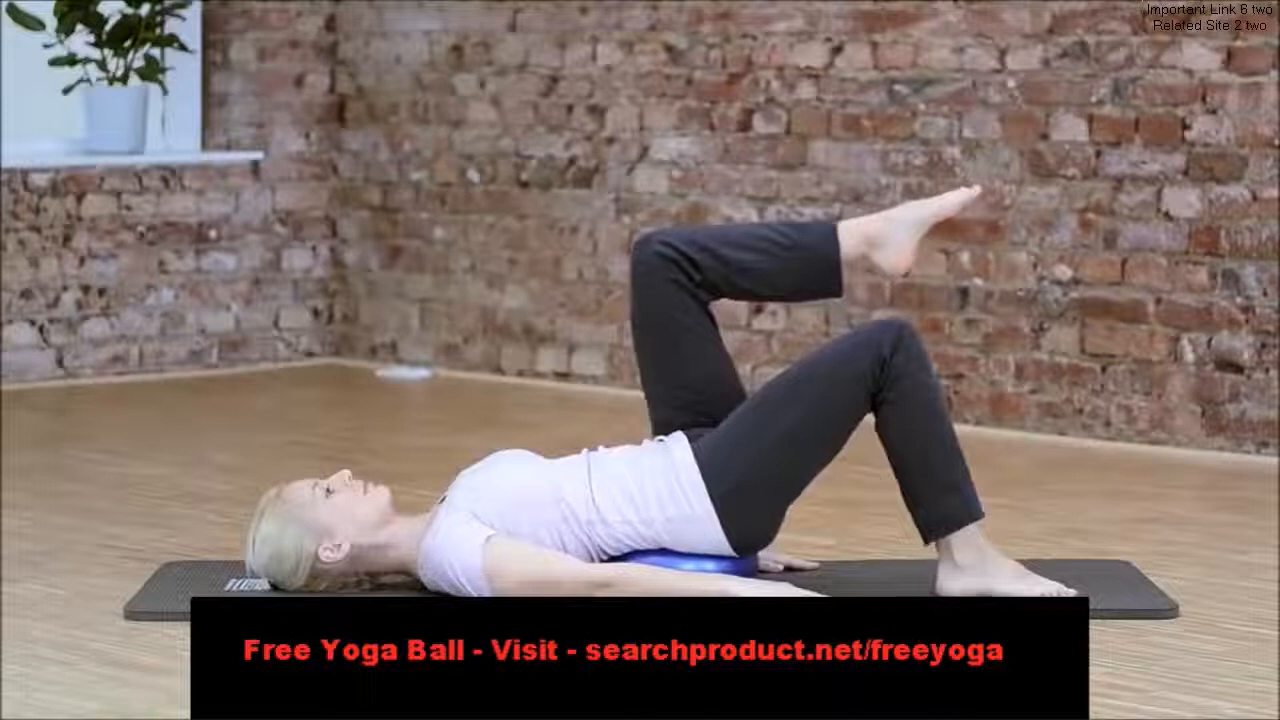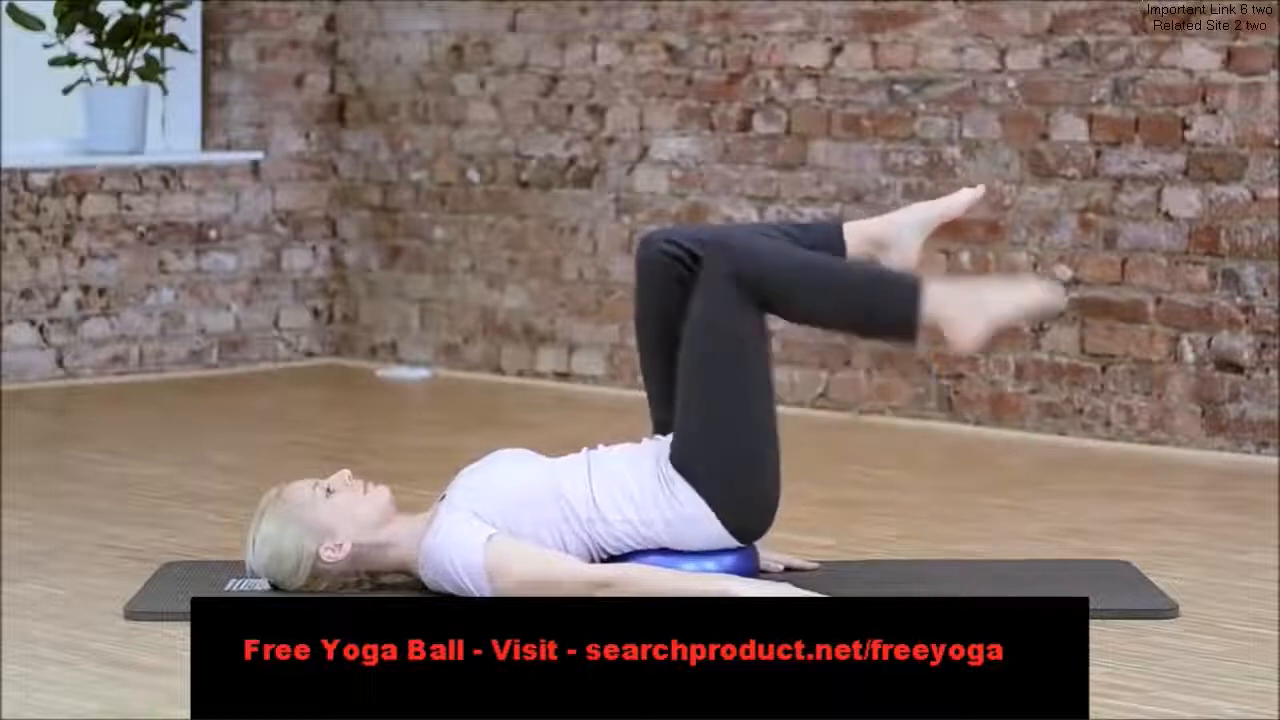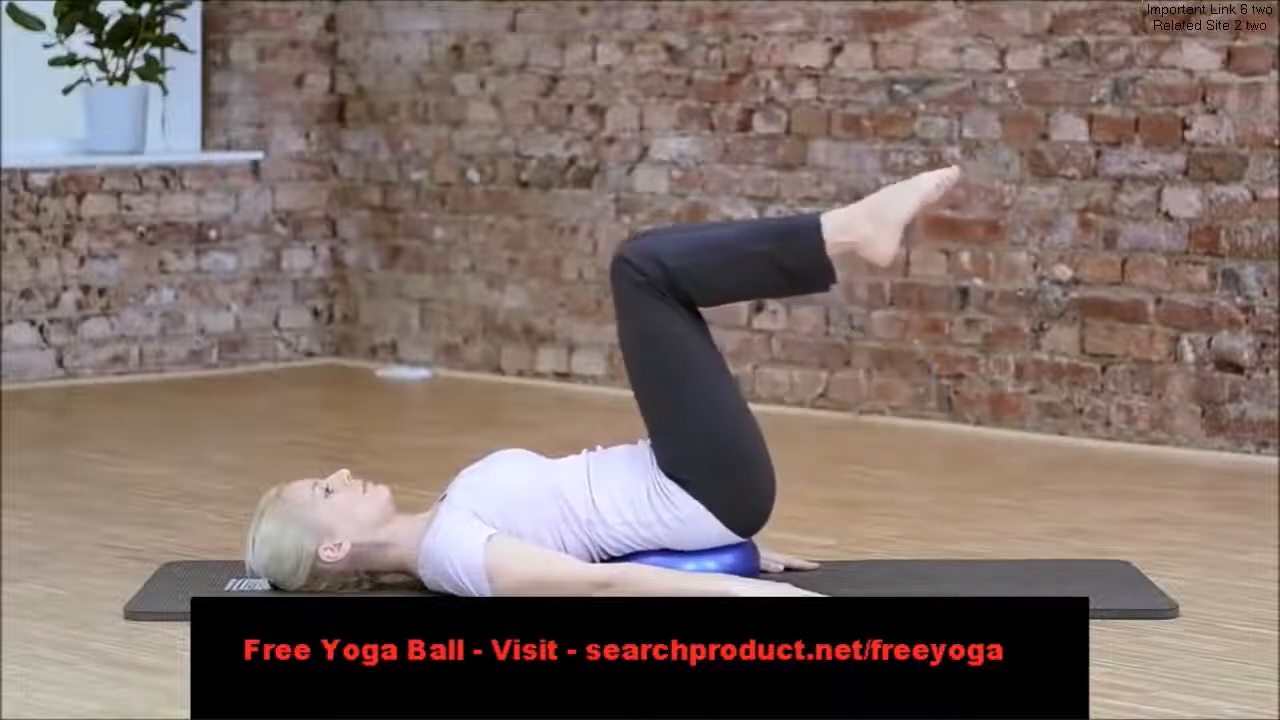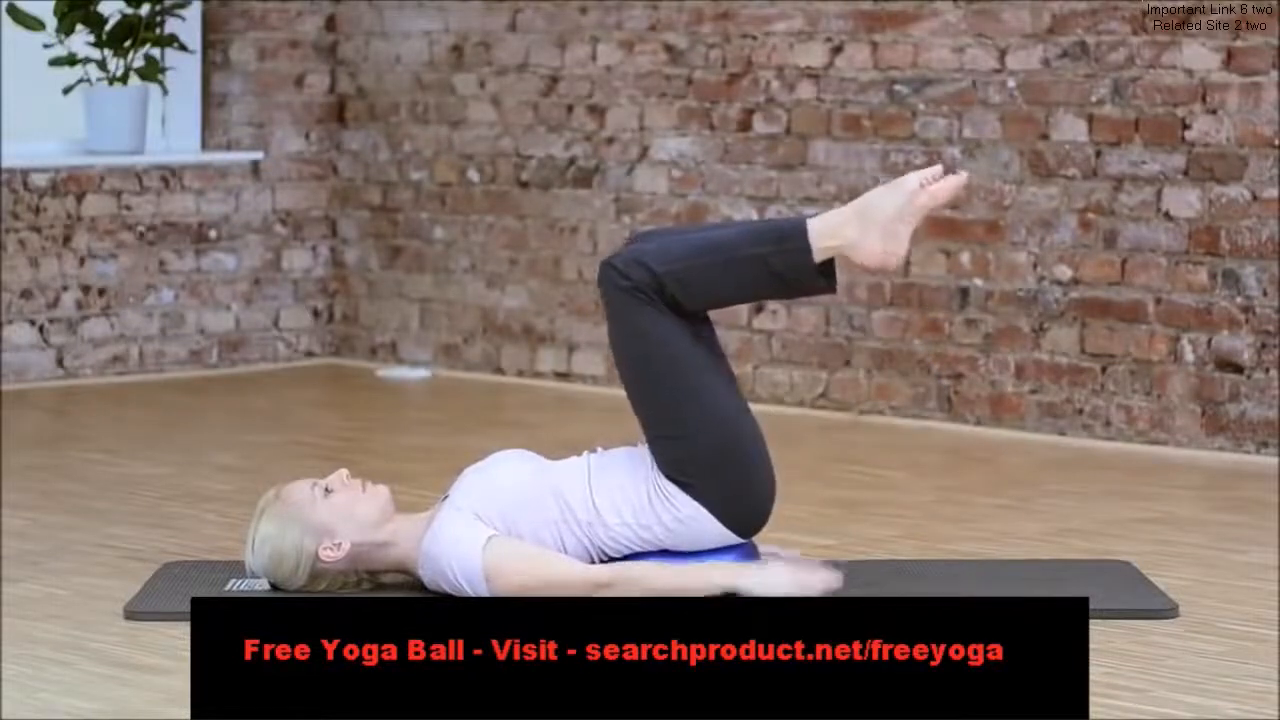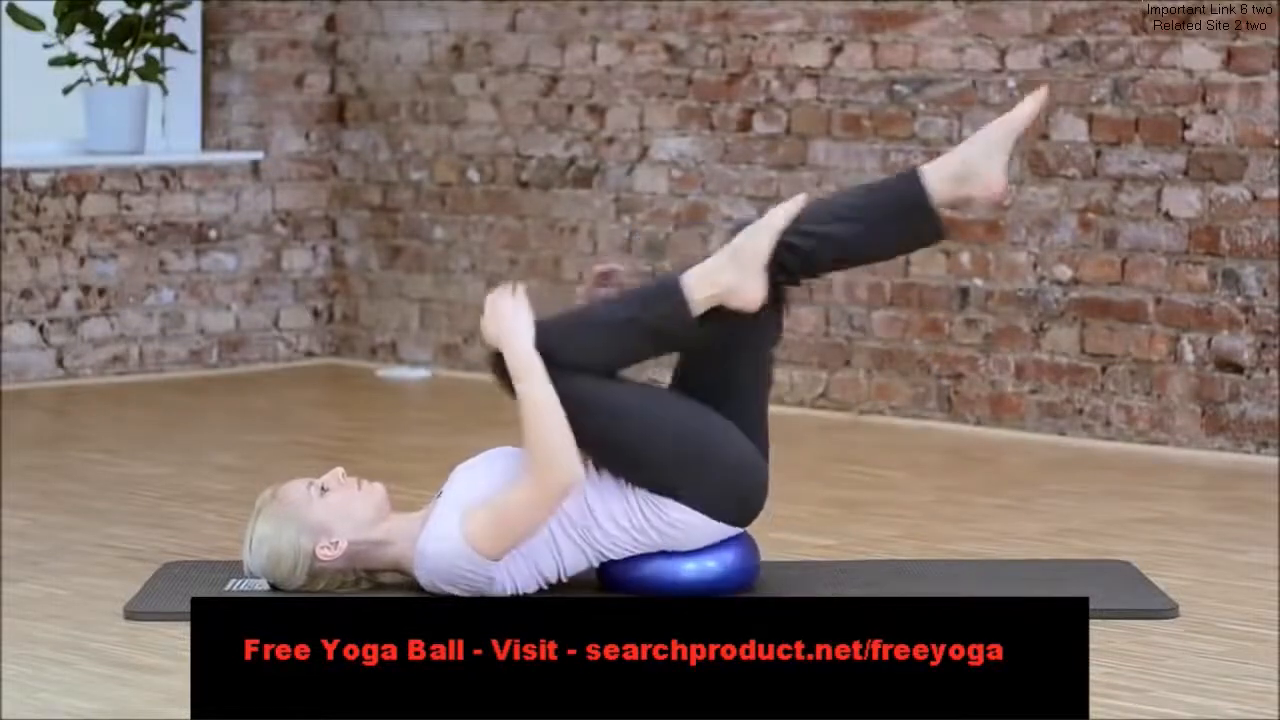
dt=0.7s
person 1, frame 1
left shoulder: (450, 517)
right shoulder: (448, 554)
right elbow: (600, 582)
right wrist: (748, 591)
left hip: (689, 463)
right hip: (717, 491)
left knee: (662, 256)
right knee: (887, 348)
left ankle: (866, 238)
right ankle: (965, 555)
person 1, frame 2
left shoulder: (450, 517)
right shoulder: (448, 553)
right elbow: (600, 583)
right wrist: (754, 593)
left hip: (683, 481)
right hip: (710, 493)
left knee: (669, 255)
right knee: (734, 268)
left ankle: (875, 240)
right ankle: (942, 306)
person 1, frame 3
left shoulder: (450, 516)
right shoulder: (447, 552)
right elbow: (598, 582)
right wrist: (745, 591)
left hip: (699, 499)
right hip: (712, 494)
left knee: (648, 267)
right knee: (641, 269)
left ankle: (849, 231)
right ankle: (848, 231)
person 1, frame 4
left shoulder: (448, 520)
right shoulder: (447, 555)
right elbow: (599, 581)
right wrist: (742, 576)
left hip: (689, 493)
right hip: (709, 494)
left knee: (649, 260)
right knee: (632, 276)
left ankle: (842, 240)
right ankle: (840, 231)
person 1, frame 5
left shoulder: (439, 522)
right shoulder: (449, 553)
right elbow: (559, 476)
left wrist: (575, 332)
right wrist: (519, 344)
left hip: (699, 469)
right hip: (712, 485)
left knee: (773, 249)
right knee: (530, 344)
left ankle: (951, 179)
right ankle: (711, 287)
